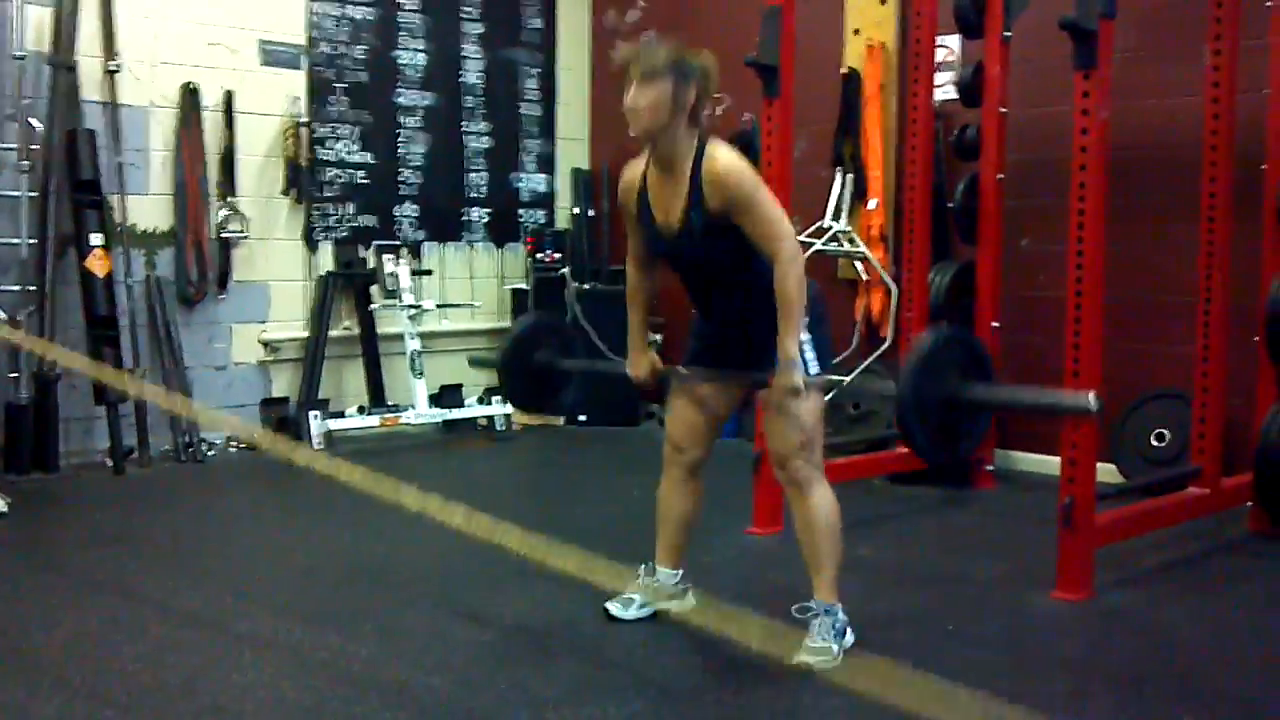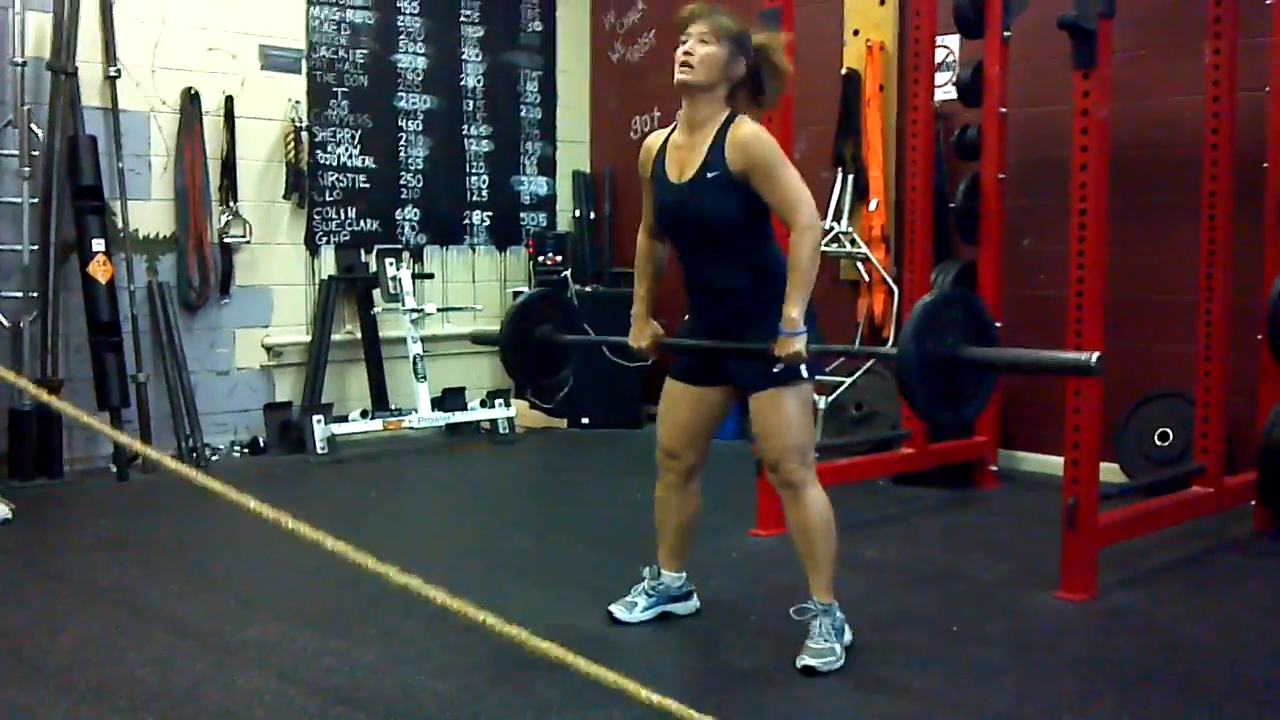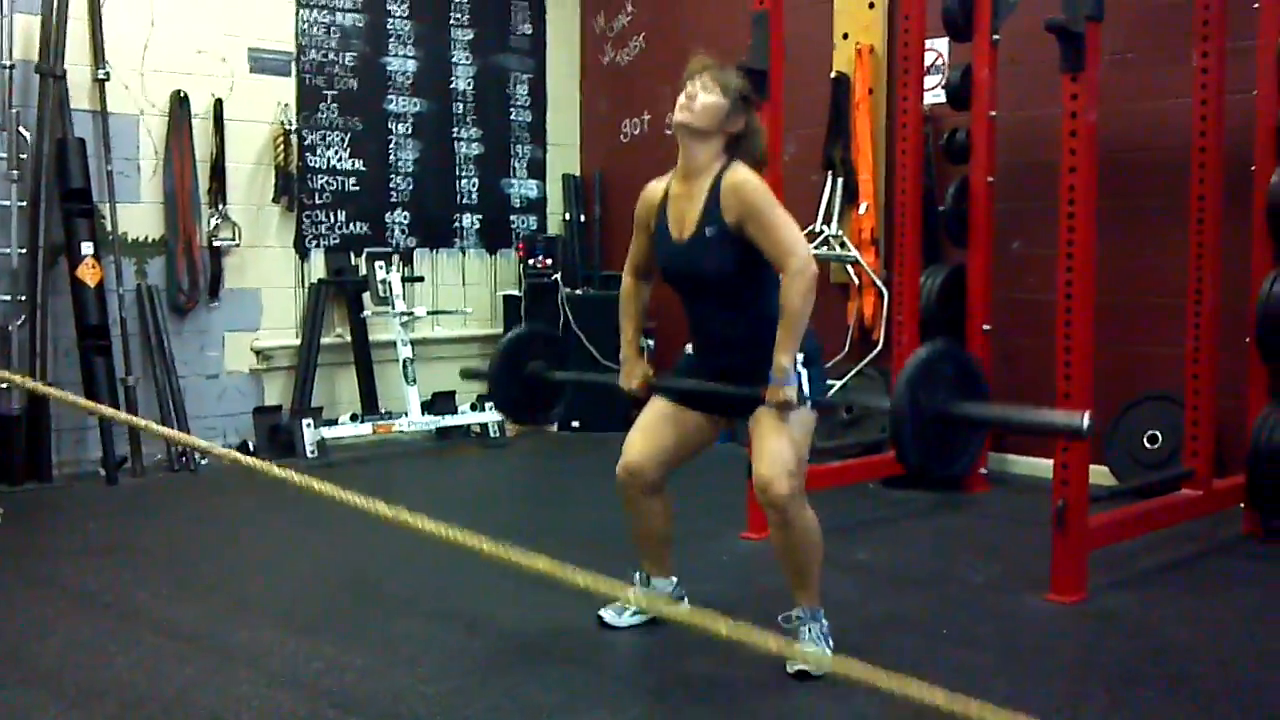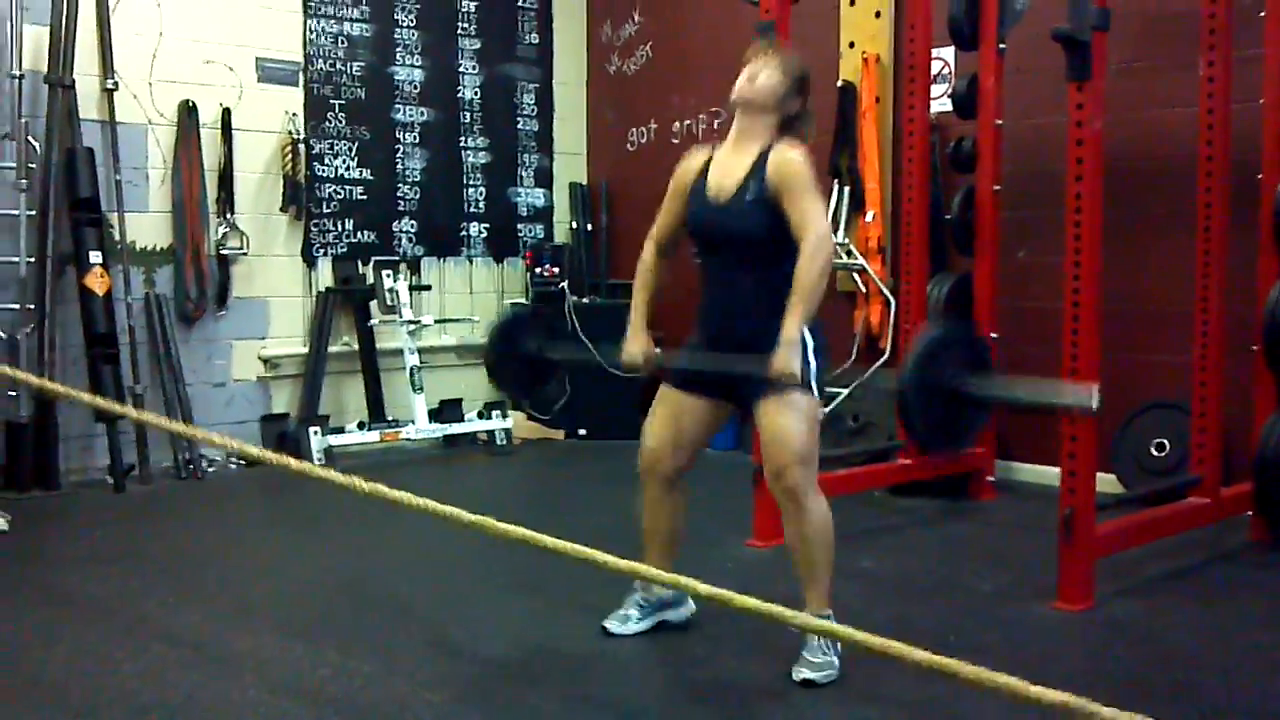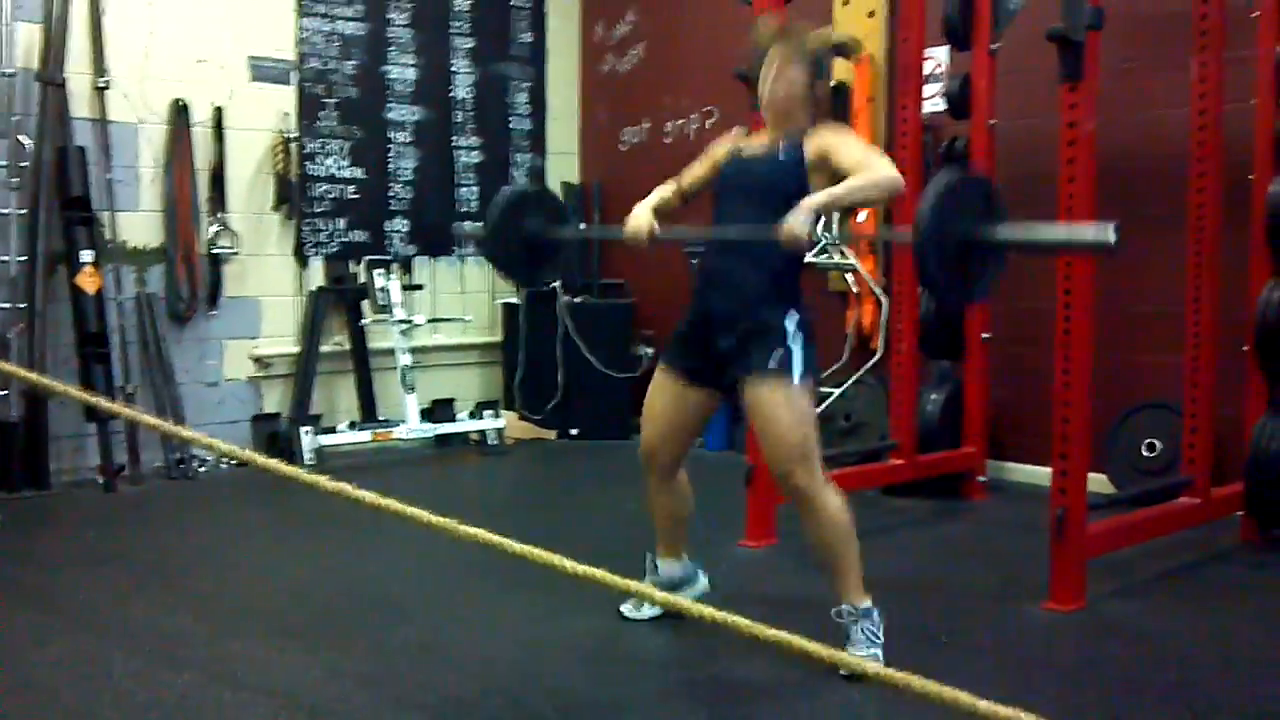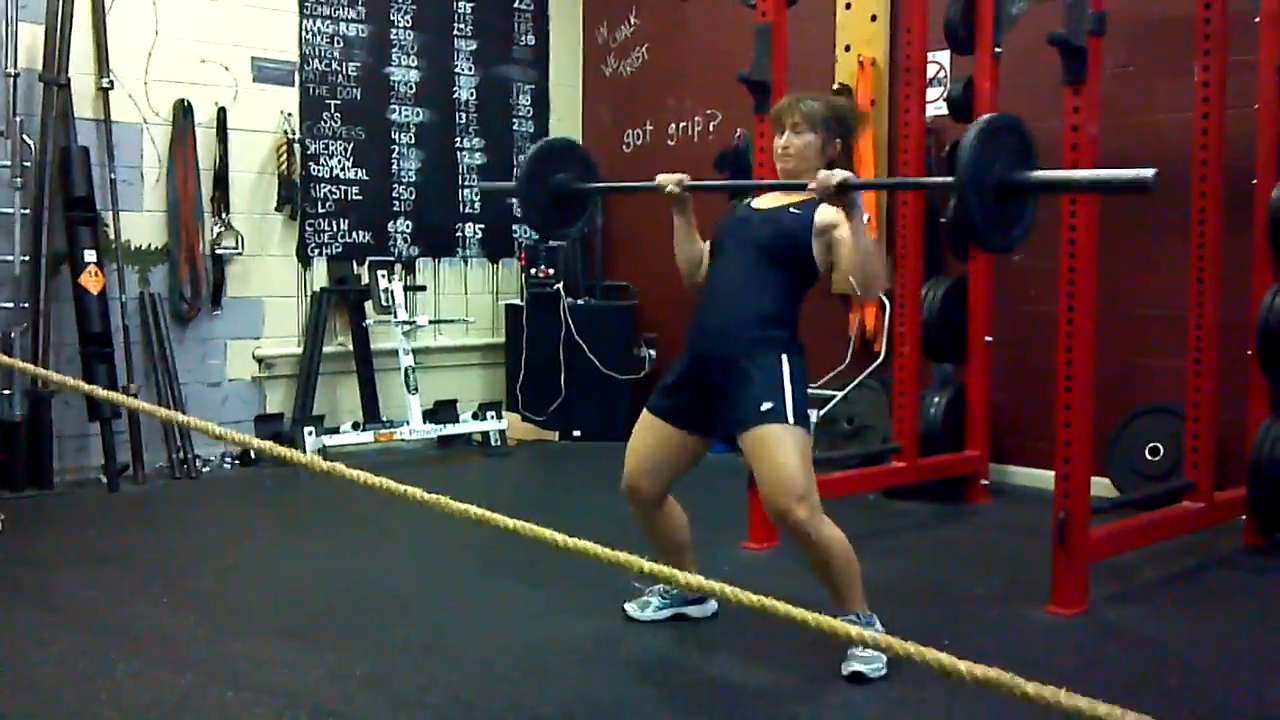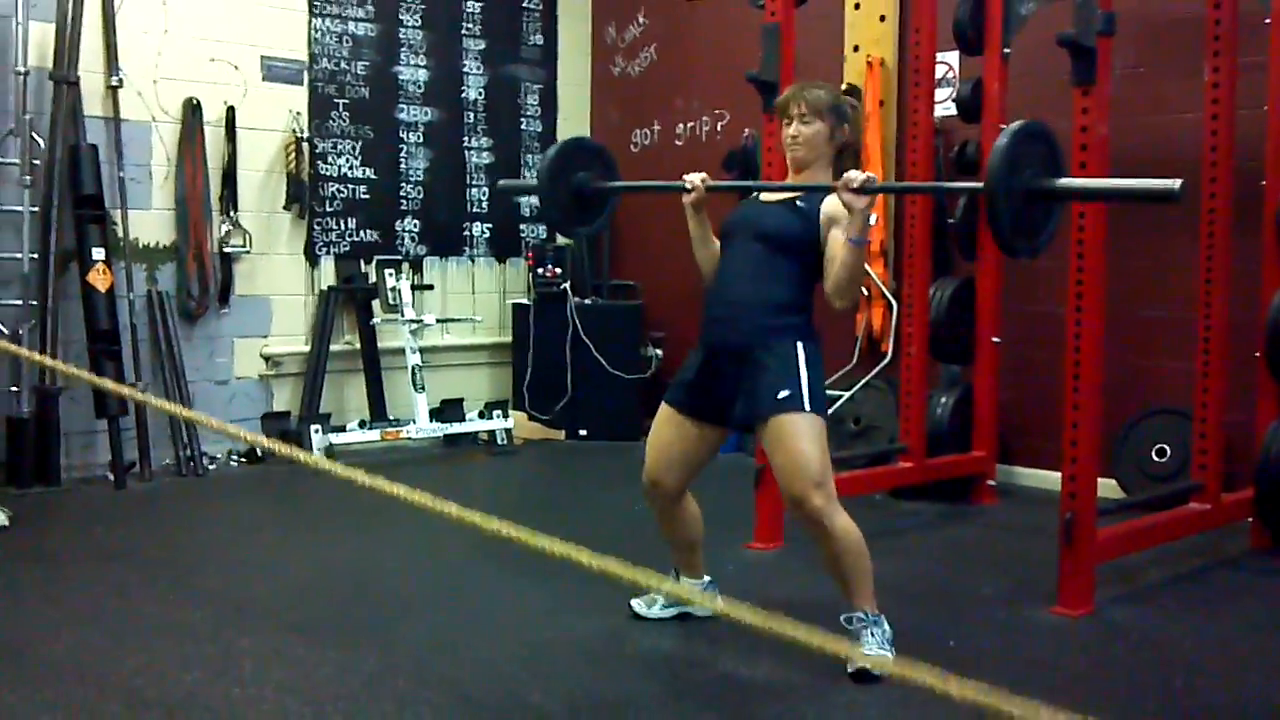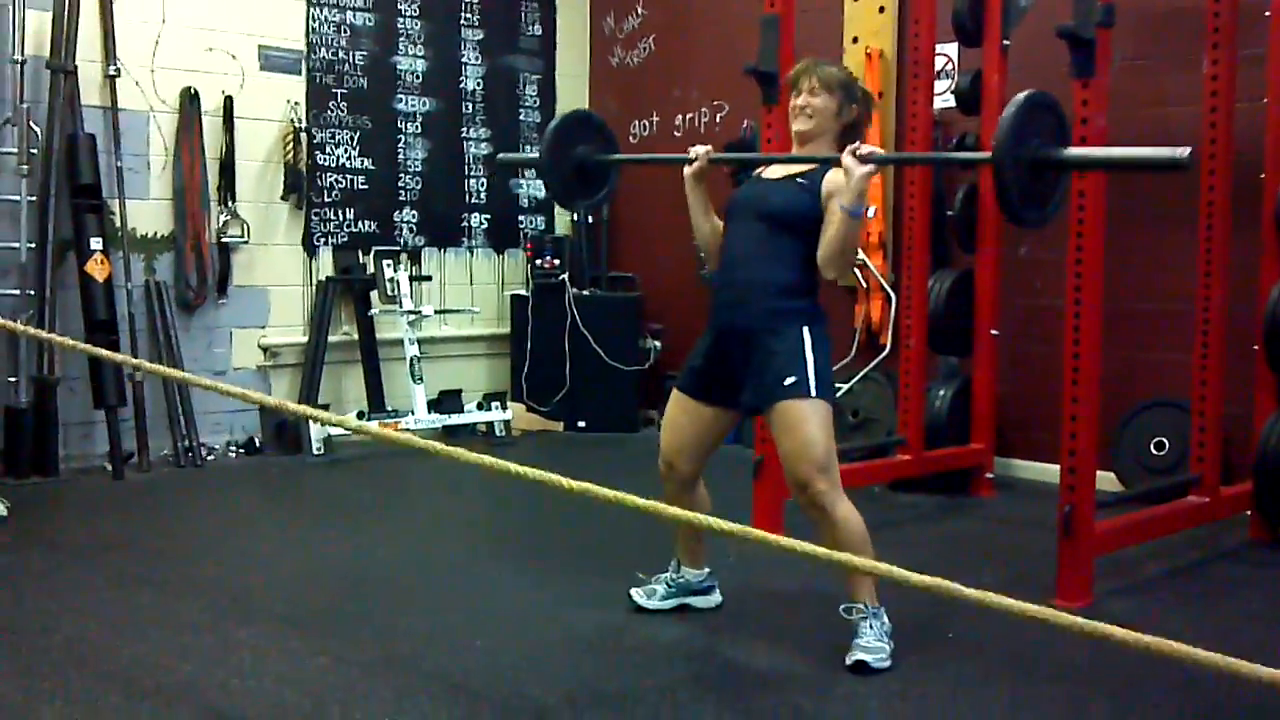
dt=0.2s
person 1, frame 1
left shoulder: (723, 170)
right shoulder: (635, 180)
left elbow: (788, 257)
right elbow: (640, 266)
left wrist: (789, 356)
right wrist: (638, 345)
left hip: (777, 326)
right hip: (716, 331)
left knee: (797, 466)
right knee: (680, 455)
left ankle: (828, 616)
right ankle: (665, 582)
person 1, frame 2
left shoulder: (747, 138)
right shoulder: (657, 148)
left elbow: (807, 223)
right elbow: (651, 234)
left wrist: (791, 321)
right wrist: (642, 314)
left hip: (770, 325)
right hip: (705, 328)
left knee: (787, 467)
right knee: (675, 457)
left ankle: (826, 614)
right ankle: (671, 582)
person 1, frame 3
left shoulder: (743, 186)
right shoulder: (655, 197)
left elbow: (802, 270)
right elbow: (636, 276)
left wrist: (783, 369)
right wrist: (630, 355)
left hip: (775, 361)
right hip: (708, 360)
left knee: (777, 487)
right knee: (634, 471)
left ankle: (811, 620)
right ankle: (658, 586)
person 1, frame 4
left shoulder: (787, 162)
right shoulder: (698, 163)
left elbow: (818, 249)
right elbow: (656, 247)
left wrist: (790, 340)
right wrist: (636, 329)
left hip: (777, 342)
right hip: (712, 340)
left knee: (793, 477)
right knee: (656, 466)
left ankle: (818, 626)
right ankle: (664, 593)
person 1, frame 5
left shoulder: (822, 144)
right shoulder: (735, 147)
left elbow: (886, 179)
right elbow: (679, 190)
left wrist: (816, 203)
right wrist: (645, 209)
left hip: (769, 323)
right hip: (704, 319)
left knee: (798, 474)
right knee: (655, 453)
left ankle: (858, 612)
right ankle: (676, 573)
person 1, frame 6
left shoulder: (827, 213)
right shoulder: (751, 202)
left elbow: (866, 284)
right elbow: (694, 269)
left wrist: (846, 206)
right wrist: (679, 210)
left hip: (764, 366)
right hip: (696, 363)
left knee: (795, 511)
right knee: (640, 487)
left ankle: (862, 625)
right ankle: (684, 589)
person 1, frame 7
left shoulder: (838, 205)
right shoulder: (761, 196)
left elbow: (842, 295)
left wrist: (856, 220)
right wrist: (695, 212)
left hip: (780, 354)
right hip: (712, 353)
left knee: (812, 500)
right knee: (660, 481)
left ankle: (870, 622)
right ankle: (694, 584)
person 1, frame 8
left shoulder: (837, 178)
right shoulder: (764, 173)
left elbow: (833, 265)
right elbow: (717, 250)
left wrist: (854, 190)
right wrist: (695, 184)
left hip: (787, 337)
right hip: (722, 335)
left knee: (815, 485)
right knee: (676, 466)
left ankle: (869, 614)
right ankle: (692, 576)
